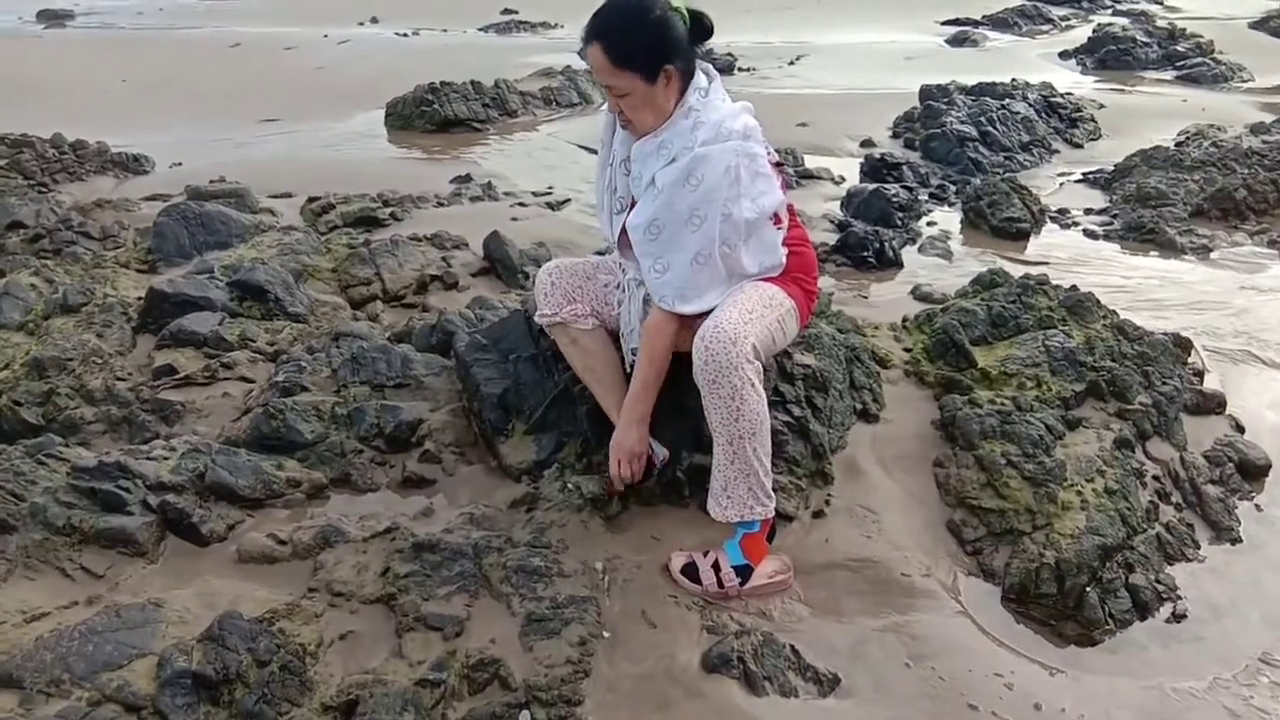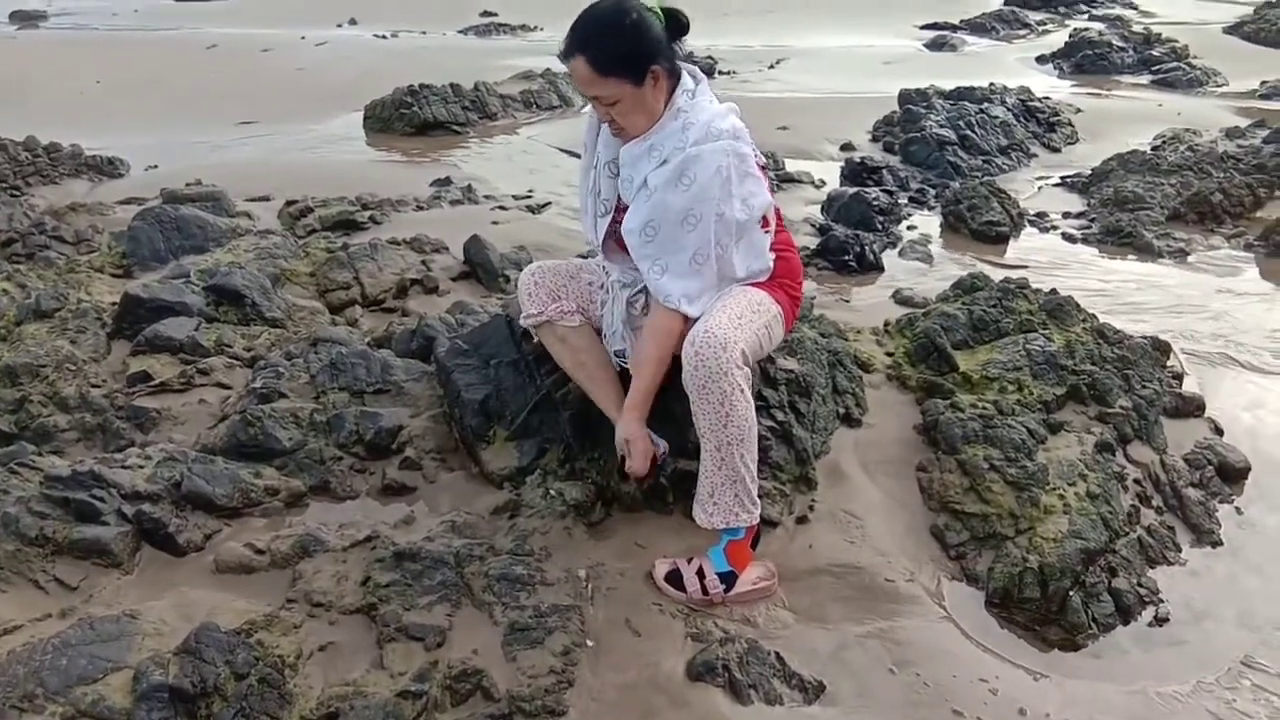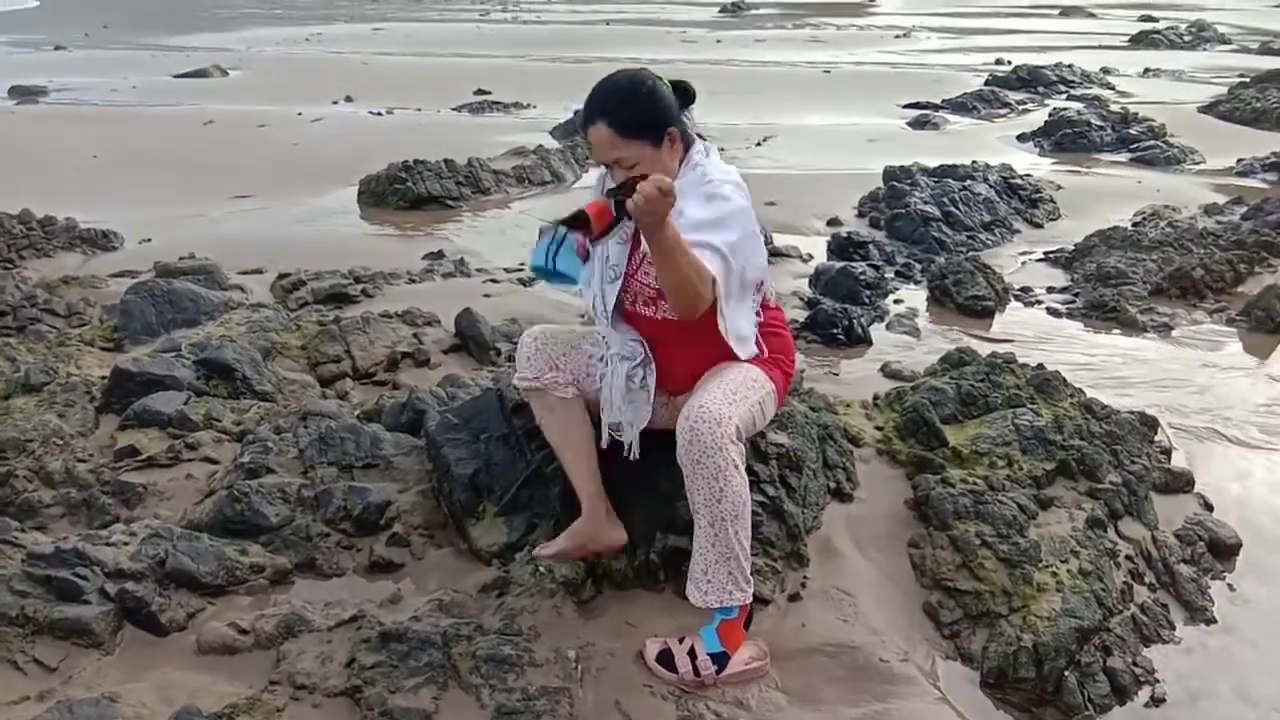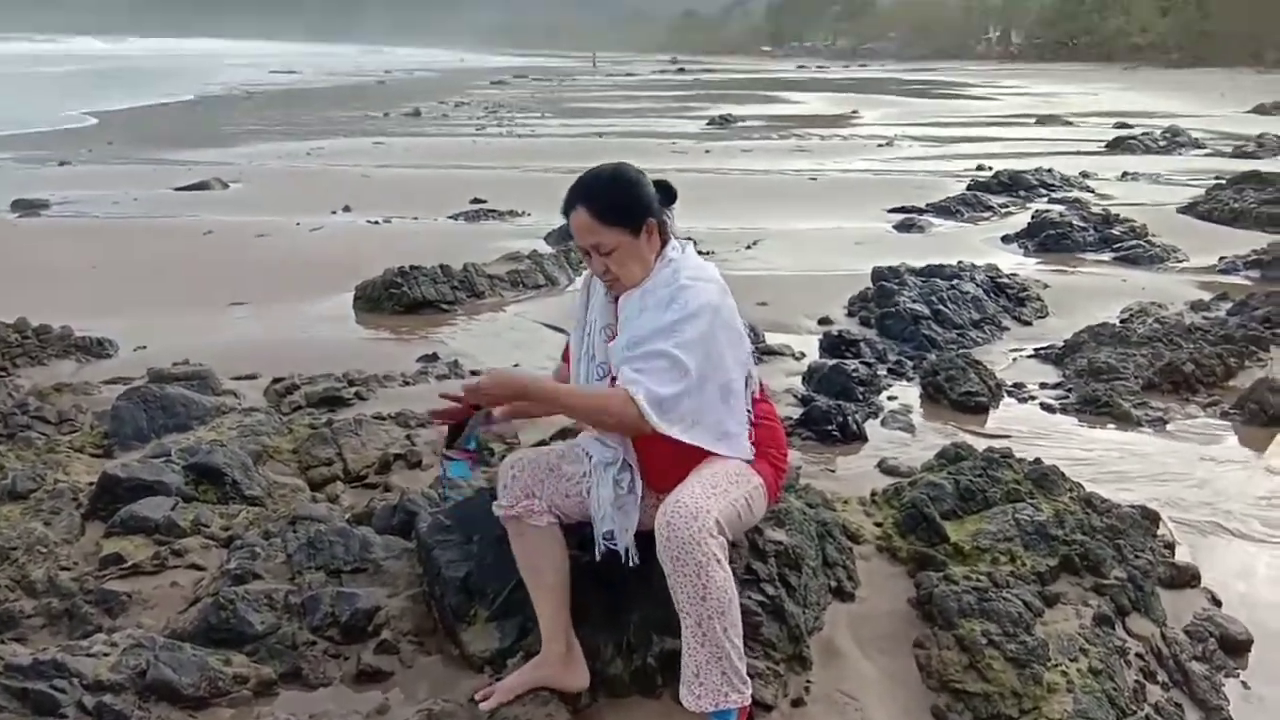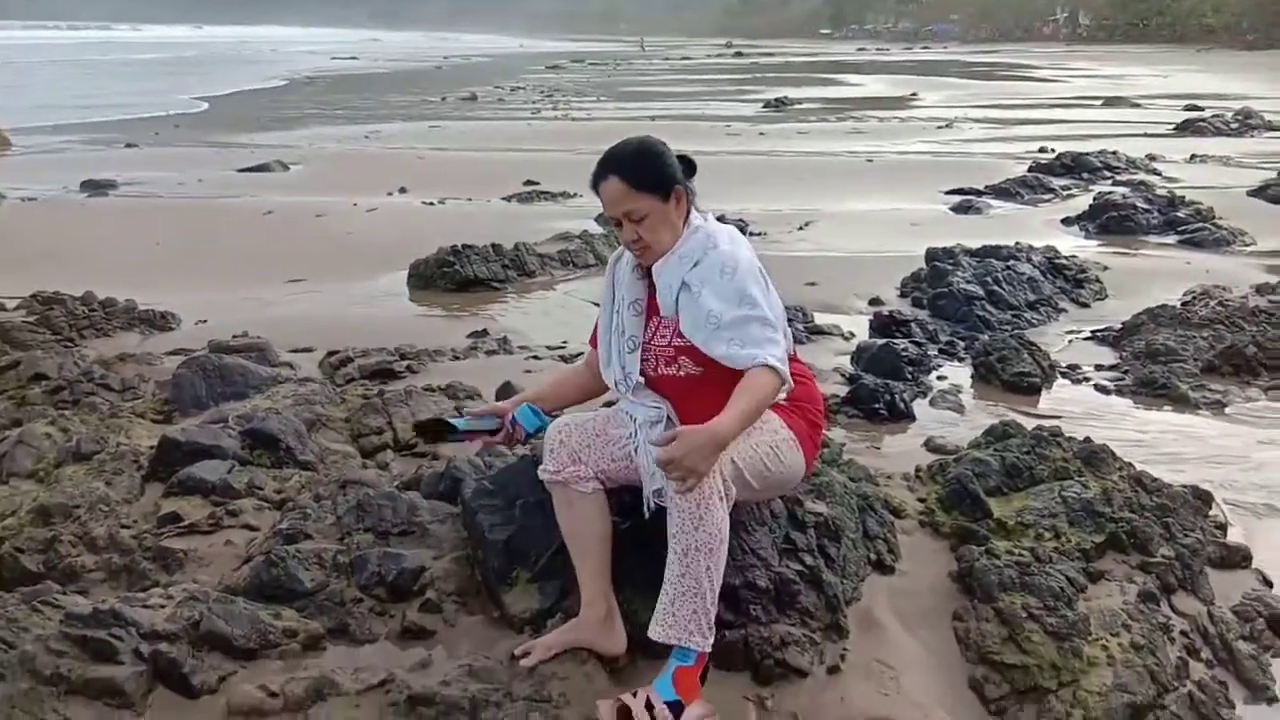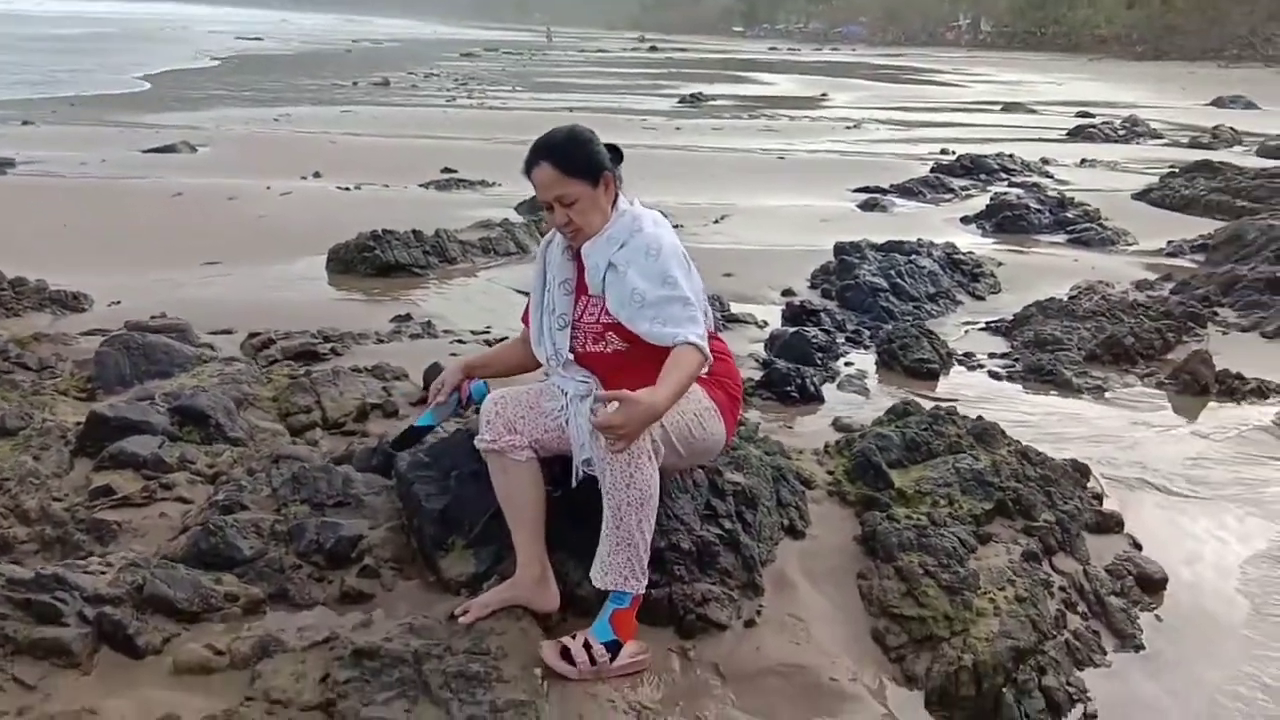
dt=0.5s
person 1, frame 1
left shoulder: (713, 152)
right shoulder: (646, 110)
left elbow: (674, 299)
right elbow: (647, 250)
left wrist: (633, 421)
left hip: (762, 276)
right hip: (671, 269)
left knee: (721, 340)
right knee: (556, 285)
left ankle: (753, 535)
right ankle: (640, 448)
person 1, frame 2
left shoulder: (704, 149)
right shoulder: (624, 117)
left elbow: (678, 296)
right elbow: (617, 226)
left wrist: (634, 411)
left hip: (745, 281)
right hip: (648, 276)
left knee: (709, 348)
right knee: (539, 285)
left ankle: (738, 543)
right ankle: (635, 439)
person 1, frame 3
left shoulder: (717, 196)
right shoulder: (622, 188)
left elbow: (695, 302)
right elbow: (608, 285)
left wrist: (657, 224)
left hip: (735, 356)
right hip: (646, 354)
left knee: (706, 423)
right knee: (539, 350)
left ankle: (730, 623)
right ankle: (598, 518)
person 1, frame 4
left shoulder: (690, 294)
right shoulder: (603, 290)
left elbow: (637, 411)
right elbow: (576, 384)
left wrist: (522, 390)
right wrist: (494, 404)
left hip: (728, 456)
right hip: (638, 459)
left knee: (683, 521)
right knee: (521, 481)
right ankle: (560, 655)
person 1, frame 5
left shoulder: (721, 258)
right shoulder: (627, 268)
left elbow: (768, 363)
right elbow: (600, 367)
left wrist: (717, 434)
right wrist: (524, 403)
left hip: (770, 422)
right hip: (676, 422)
left knee: (702, 477)
right knee: (565, 444)
left ankle: (685, 669)
right ankle: (599, 617)
person 1, frame 6
left shoulder: (647, 241)
right shoulder: (558, 250)
left elbow: (691, 341)
right elbow: (536, 344)
left wrist: (651, 403)
right wrist: (471, 366)
left hip: (694, 399)
right hip: (600, 393)
left knee: (628, 422)
right knee: (500, 414)
left ankle: (619, 615)
right ankle: (533, 577)
